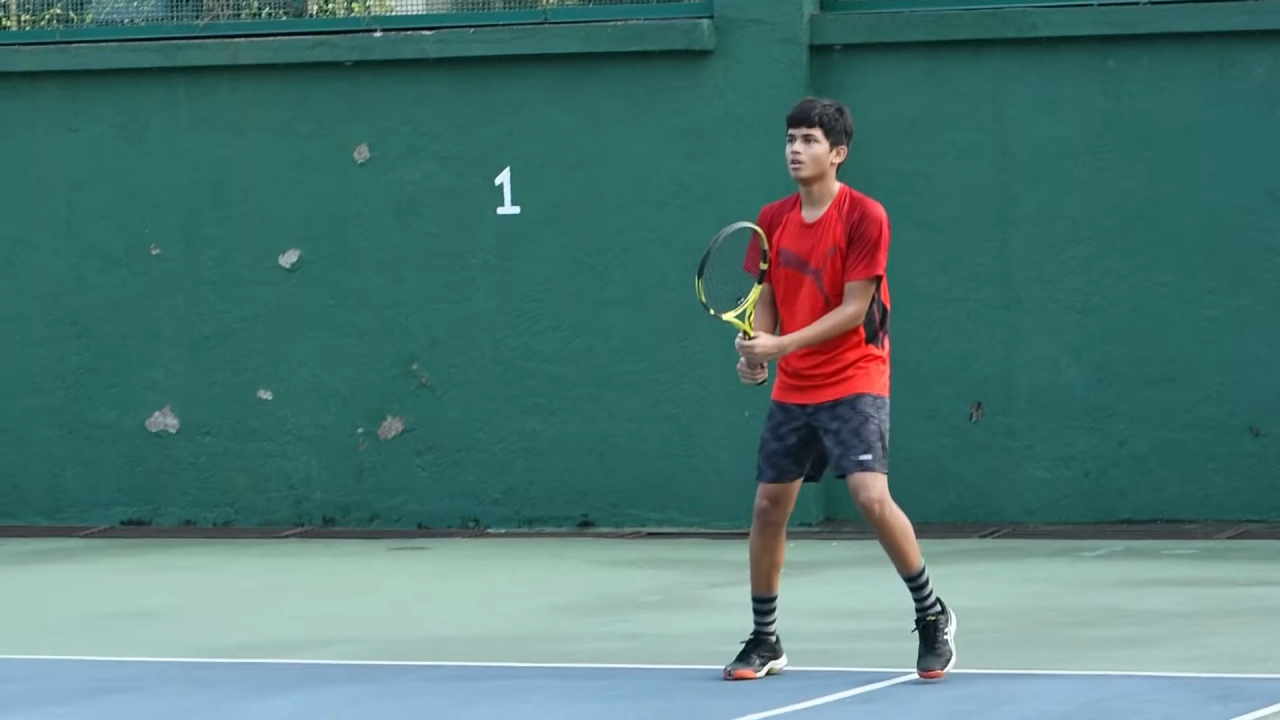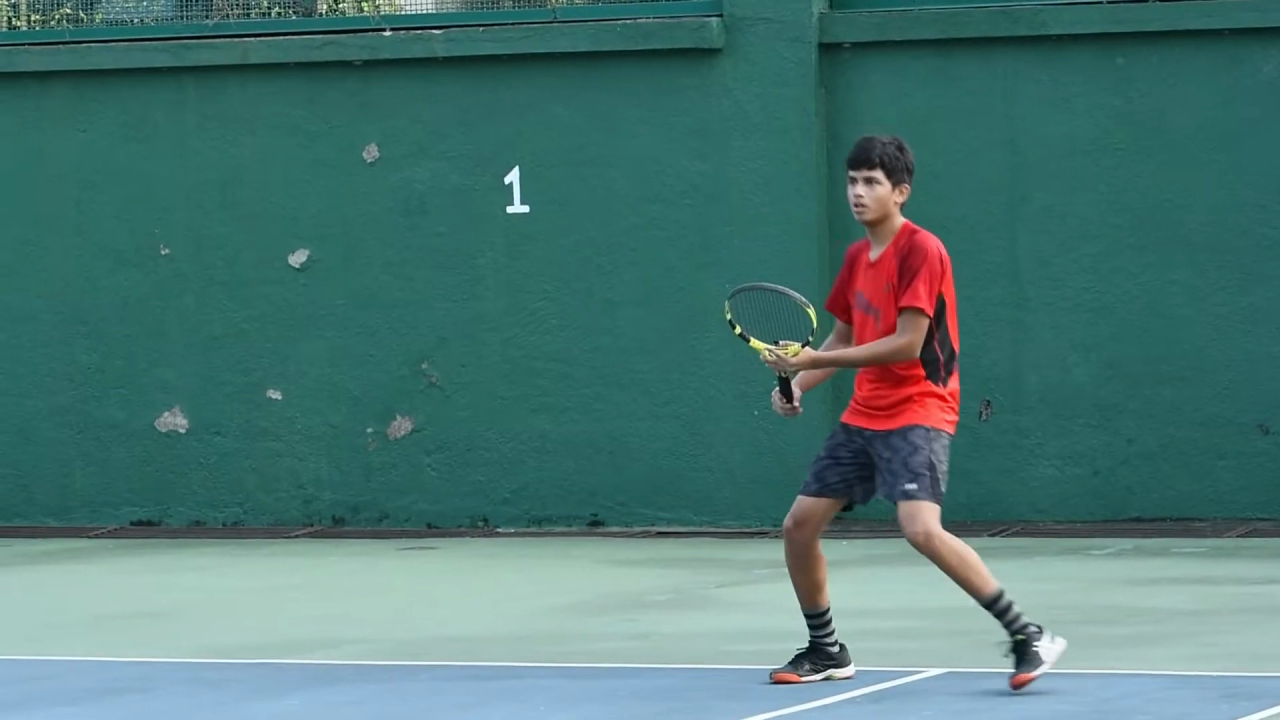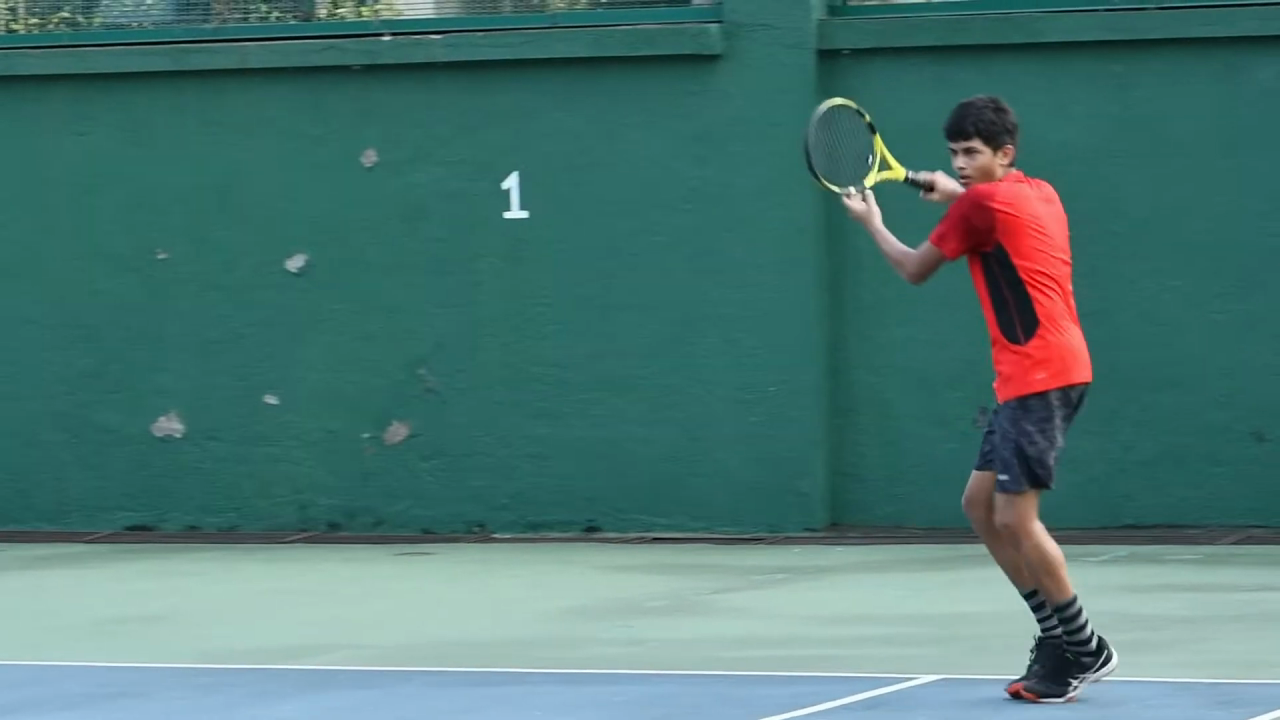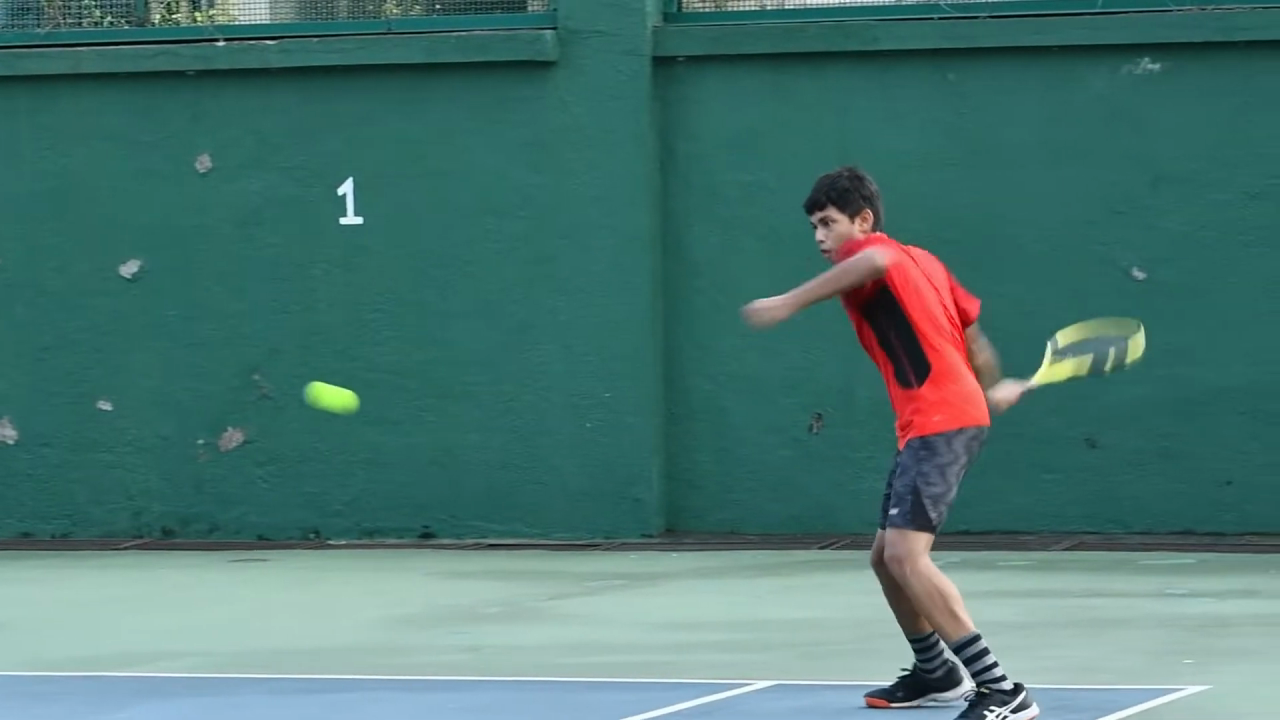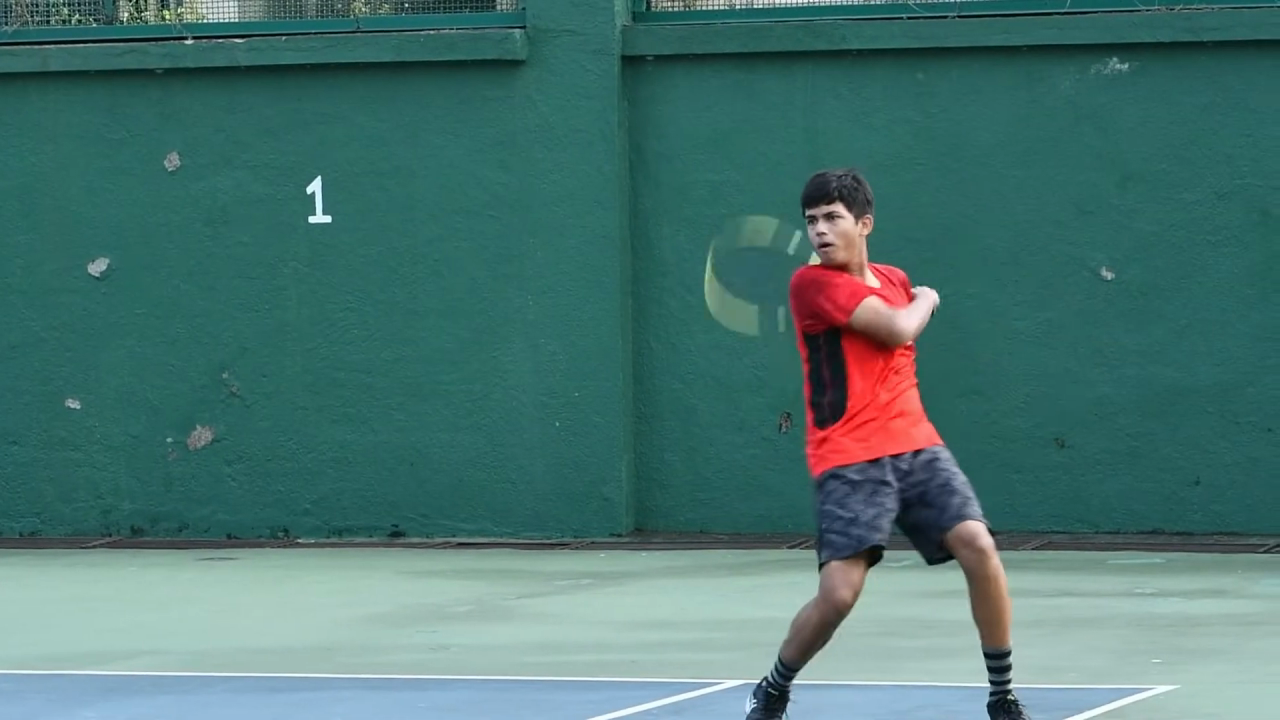
dt=1s
person 1, frame 1
left shoulder: (866, 216)
right shoulder: (772, 218)
left elbow: (854, 309)
left wrist: (783, 345)
right wrist: (756, 350)
left hip: (855, 382)
right hip: (793, 390)
left knee: (871, 496)
right knee: (768, 508)
left ankle: (931, 612)
right ankle: (765, 639)
person 1, frame 2
left shoulder: (922, 250)
right shoulder: (856, 257)
left elbow: (906, 345)
left wrist: (814, 357)
right wrist: (798, 381)
left hip: (919, 413)
right hip: (862, 417)
left knee: (922, 530)
right knee: (798, 526)
left ankle: (1029, 635)
right ankle: (825, 648)
person 1, frame 3
left shoulder: (980, 202)
right shoulder: (1039, 193)
left elbow: (915, 270)
left wrist: (872, 221)
right wrist: (957, 191)
left hip: (1040, 376)
right hip: (1027, 378)
left knee: (1014, 518)
right knee: (979, 504)
left ankle: (1085, 649)
right ankle: (1057, 639)
person 1, frame 4
left shoulder: (868, 249)
right shoulder: (921, 261)
left elbow: (877, 263)
right elbow: (973, 332)
left wrist: (788, 302)
right wrist: (993, 387)
left hip: (940, 423)
right hip: (931, 427)
left knee: (905, 556)
right knee: (886, 556)
right ankle: (934, 670)
person 1, frame 5
left shoulder: (897, 283)
right shoulder: (811, 284)
right elbow: (899, 328)
right wrist: (925, 303)
left hip: (918, 448)
right hip: (850, 462)
left knee: (978, 547)
right knee: (838, 595)
